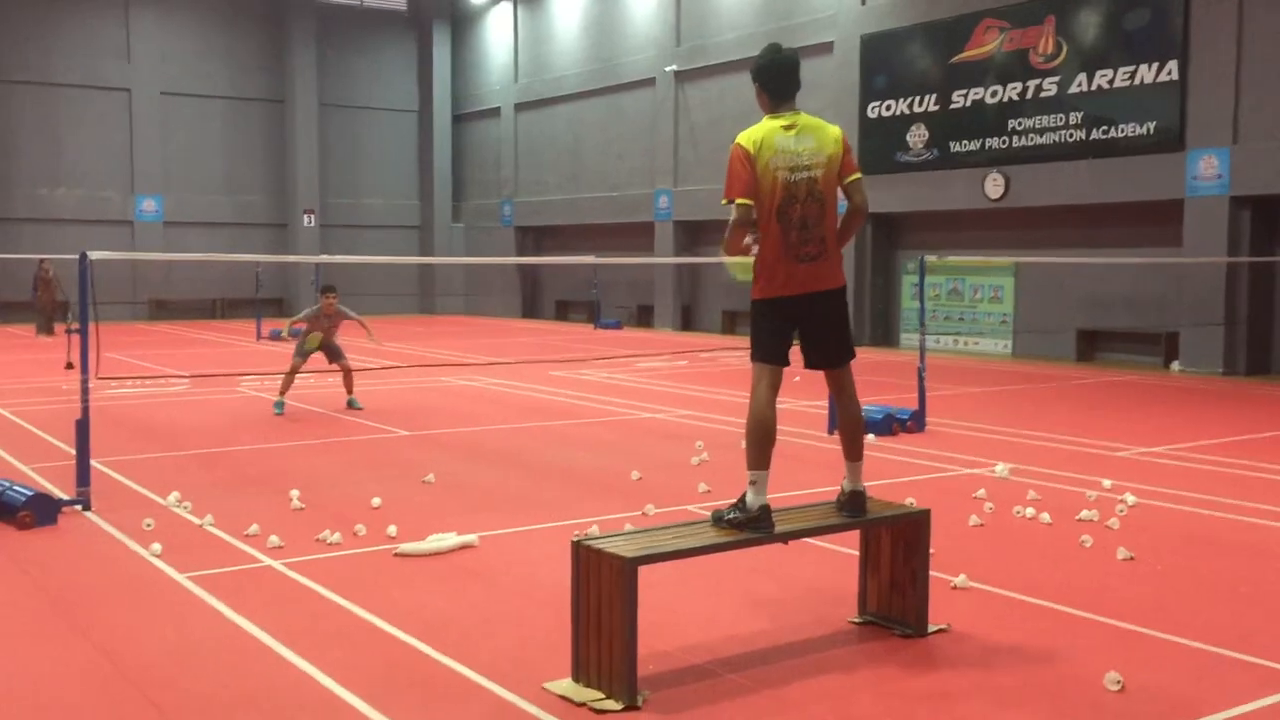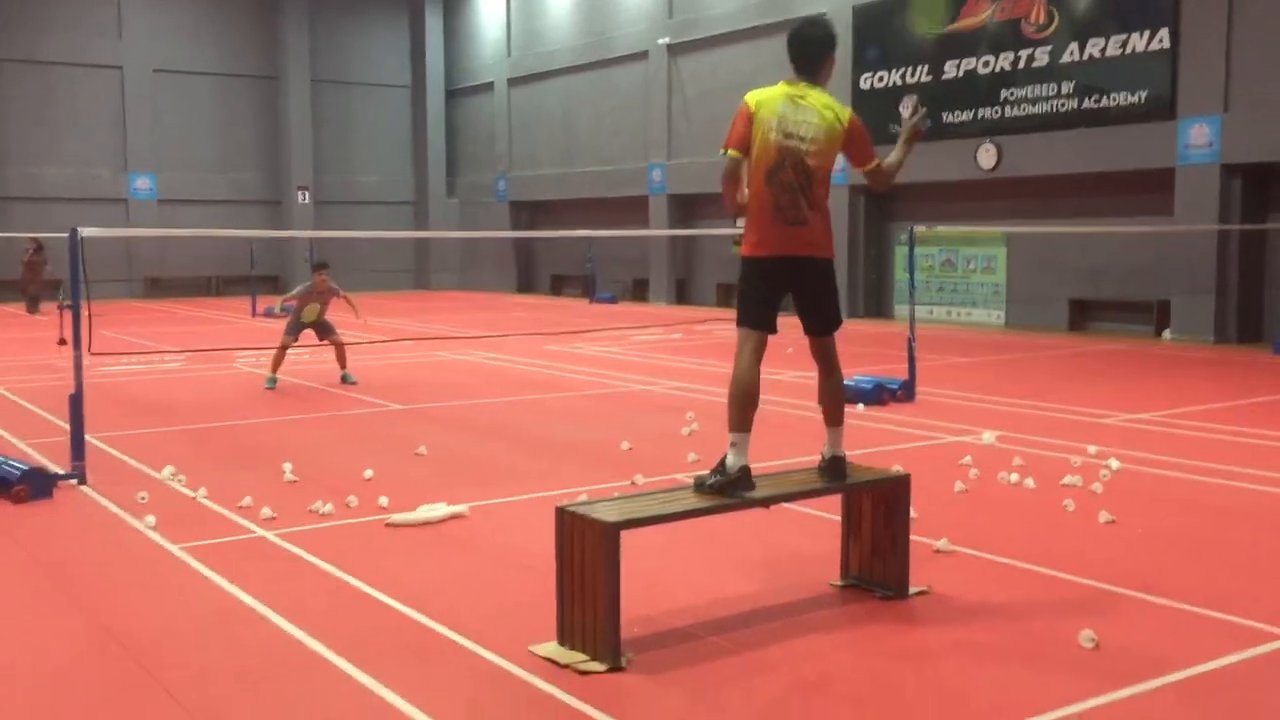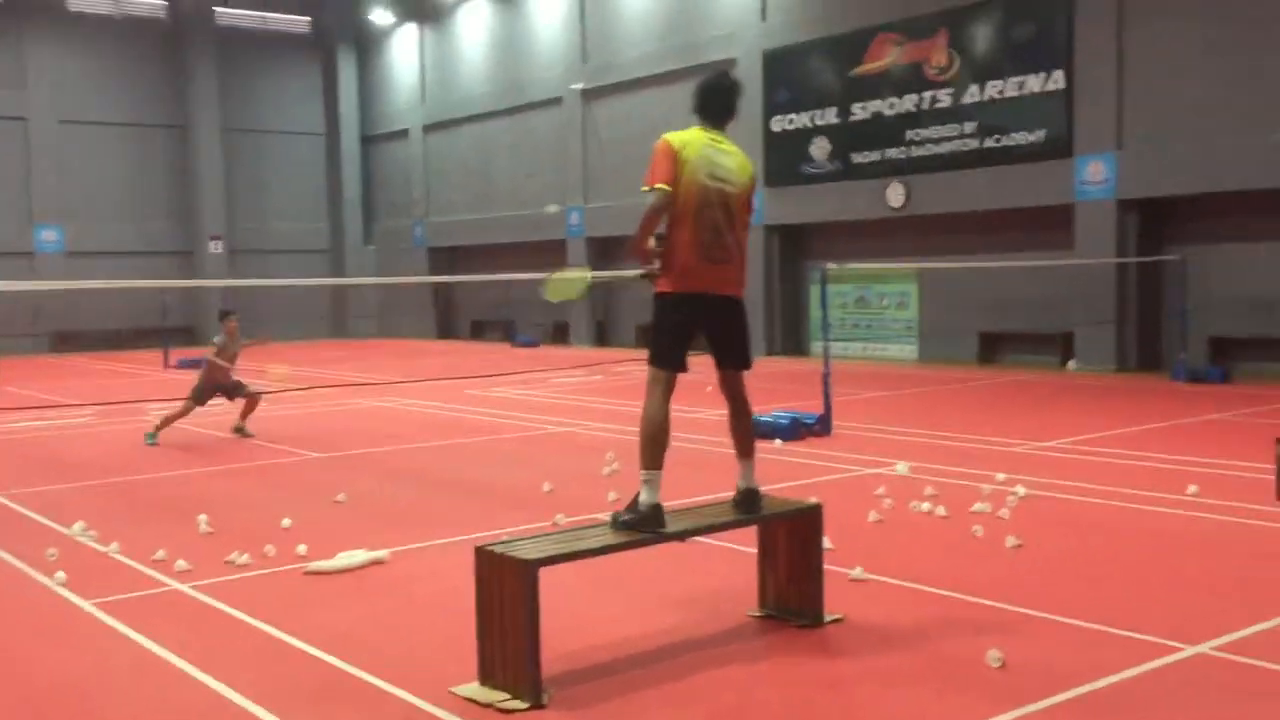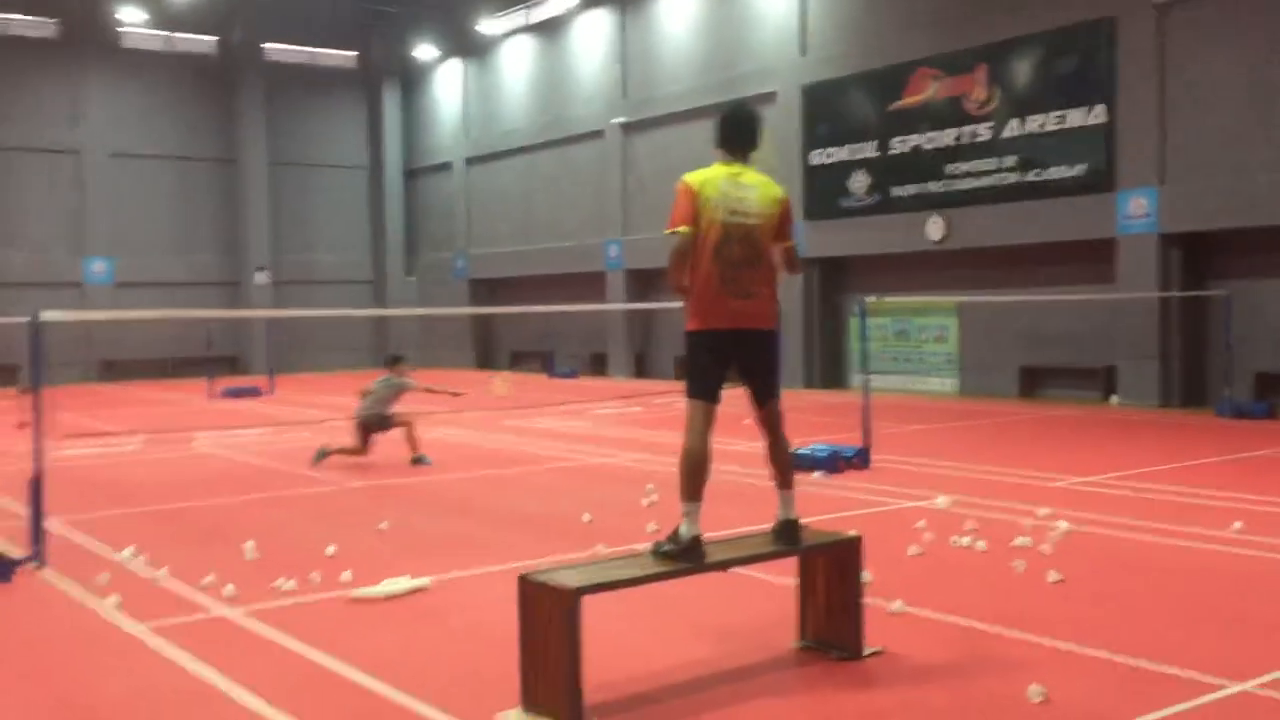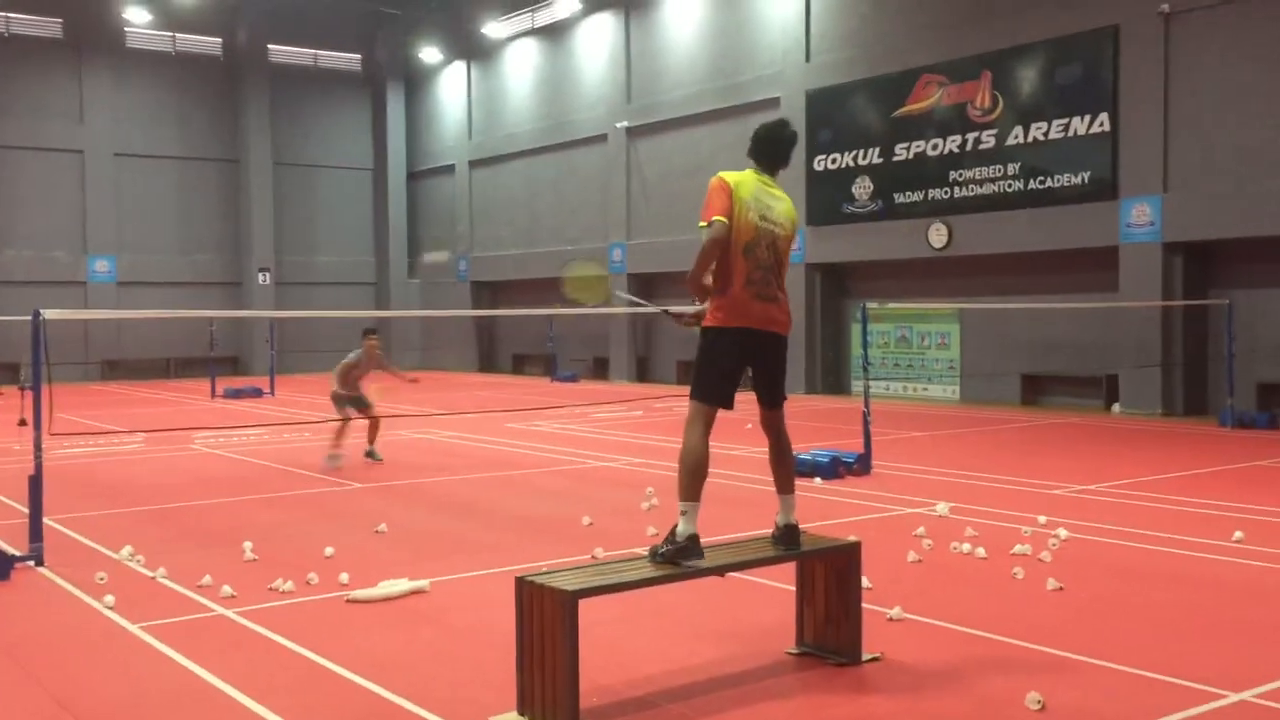
dt=0.5s
person 1, frame 1
left shoulder: (749, 143)
right shoulder: (833, 136)
left elbow: (743, 219)
right elbow: (859, 206)
left wrist: (734, 247)
left hip: (775, 286)
right hip: (827, 283)
left knee: (765, 385)
right knee: (842, 384)
left ankle: (756, 501)
right ankle: (854, 489)
person 1, frame 2
left shoulder: (754, 102)
right shoulder: (840, 116)
left elbow: (731, 169)
right elbow: (879, 176)
left wrist: (735, 203)
right wrist: (906, 141)
left hip: (762, 249)
right hip: (813, 252)
left knee: (749, 350)
right knee: (825, 353)
left ankle: (736, 462)
right ankle: (834, 455)
person 1, frame 3
left shoulder: (674, 144)
right shoulder: (743, 163)
left elbow: (659, 205)
left wrist: (641, 246)
left hip: (681, 285)
right hip: (727, 289)
left knee: (659, 386)
right knee: (734, 388)
left ankle: (648, 500)
right ankle: (747, 488)
person 1, frame 4
left shoulder: (694, 183)
right shoulder: (773, 192)
left elbow: (682, 246)
right elbow: (792, 263)
left wrist: (679, 284)
left hip: (710, 320)
right hip: (760, 322)
left knee: (699, 420)
right knee: (770, 418)
left ankle: (688, 532)
right ankle: (787, 518)
person 1, frame 5
left shoulder: (727, 183)
right shoulder: (788, 207)
left elbow: (717, 236)
left wrist: (697, 279)
left hip: (729, 321)
right hip: (773, 326)
left knee: (699, 420)
right knee: (774, 423)
left ankle: (686, 533)
right ankle: (787, 524)
